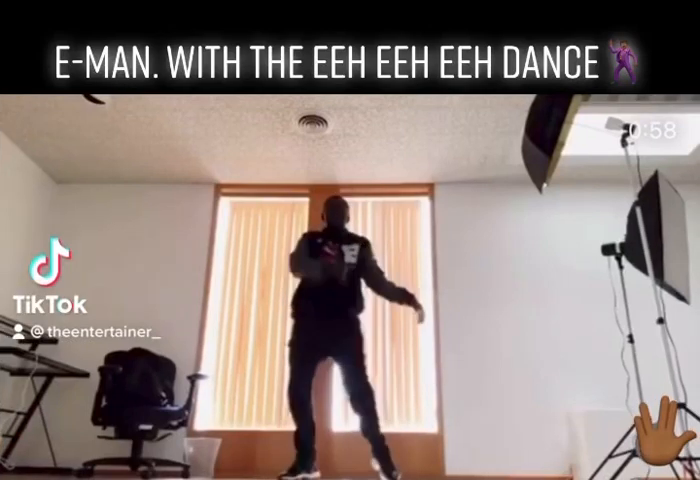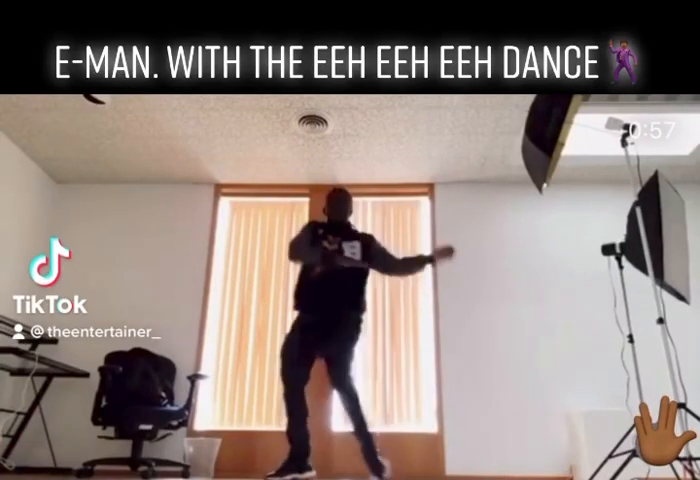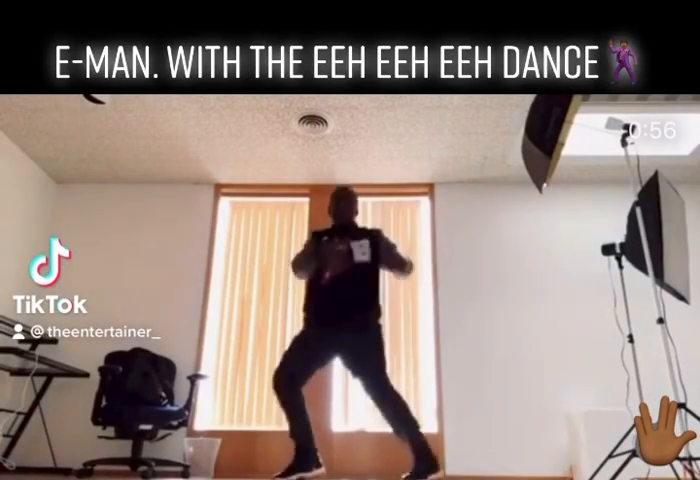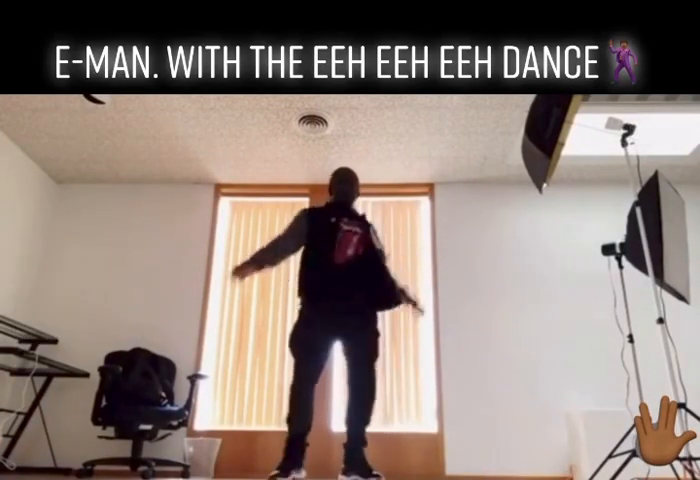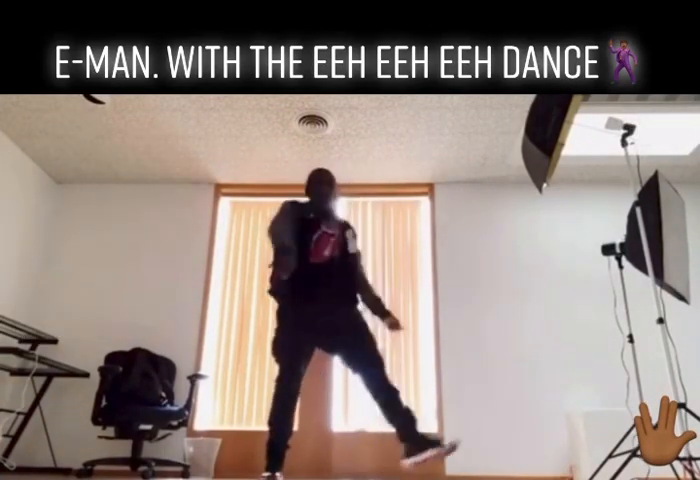
dt=1s
person 1, frame 1
left shoulder: (360, 246)
right shoulder: (309, 241)
left elbow: (378, 283)
right elbow: (297, 266)
left wrist: (407, 298)
right wrist: (328, 269)
left hip: (343, 322)
right hip: (309, 322)
left knee: (356, 381)
right knee: (298, 386)
left ankle: (380, 451)
person 1, frame 2
left shoulder: (364, 242)
right shoulder: (312, 231)
left elbow: (395, 267)
right elbow: (296, 251)
left wrist: (429, 258)
right wrist: (334, 259)
left hip: (343, 319)
right hip: (310, 318)
left knee: (339, 378)
right knee: (292, 379)
left ankle: (370, 454)
person 1, frame 3
left shoulder: (373, 239)
right shoulder: (318, 240)
left elbow: (402, 264)
right elbow: (299, 268)
left wrist: (400, 264)
right wrist: (321, 258)
left hip: (360, 326)
right hip: (320, 326)
left knee: (378, 388)
right knee: (285, 380)
right ankle: (307, 456)
person 1, frame 4
left shoulder: (365, 226)
right shoulder: (312, 218)
left elbow: (379, 267)
right elbow: (284, 245)
left wrist: (400, 293)
right wrist: (253, 263)
left hip: (359, 312)
right hip: (320, 309)
left knee: (363, 382)
right knee: (305, 377)
person 1, frame 5
left shoulder: (344, 229)
right shoulder: (293, 213)
left elbow: (356, 276)
right elbow: (280, 234)
left wrist: (382, 311)
right wrist: (284, 260)
left hip: (339, 310)
right hip: (299, 310)
left knee: (372, 368)
right knee: (289, 380)
left ankle: (411, 438)
